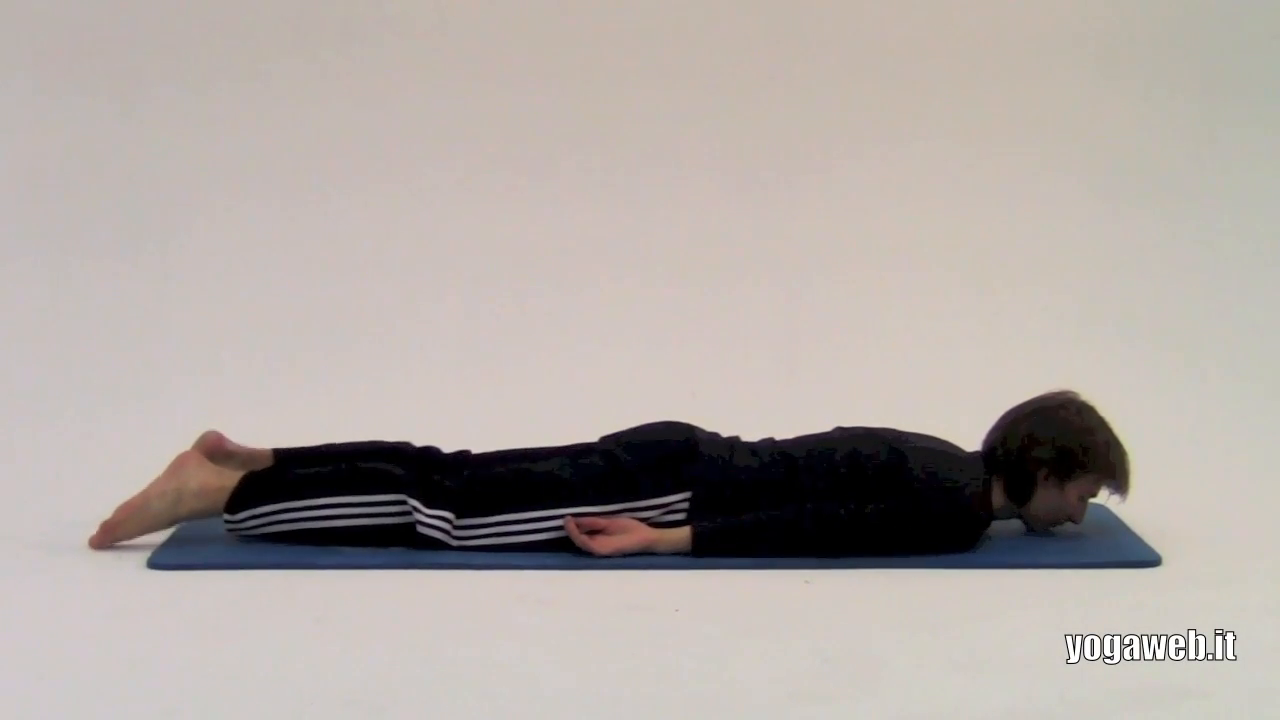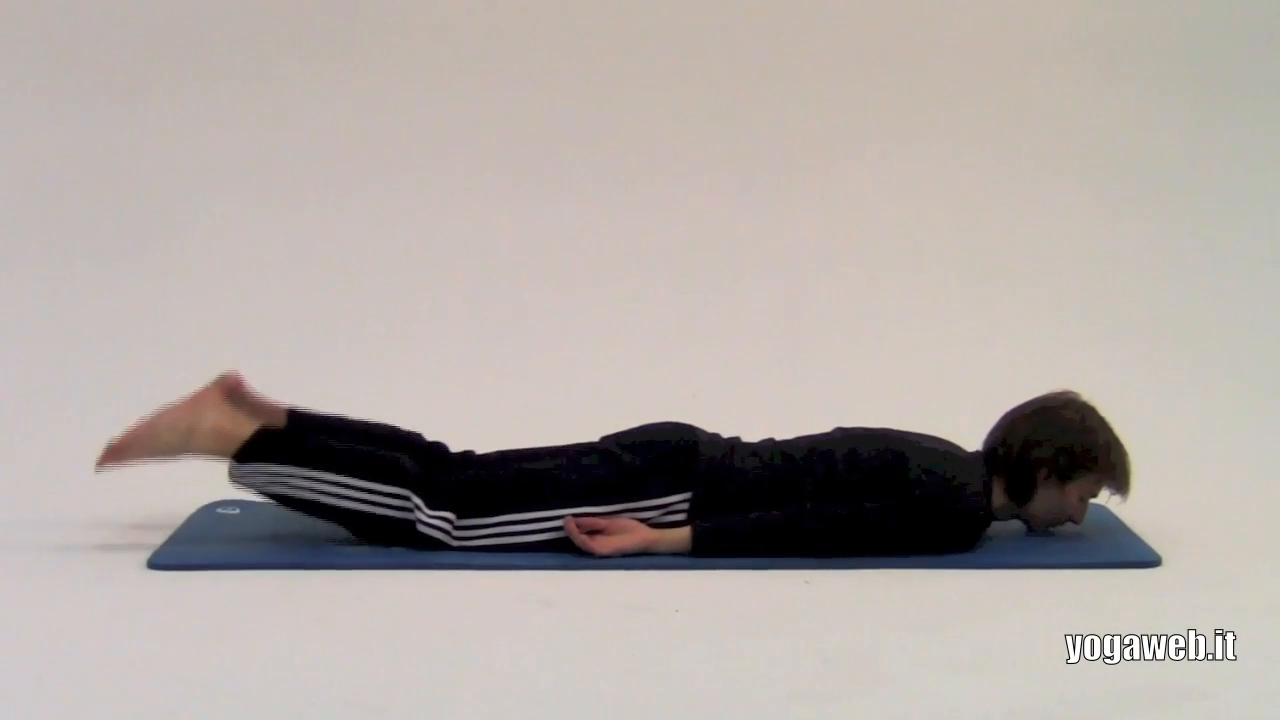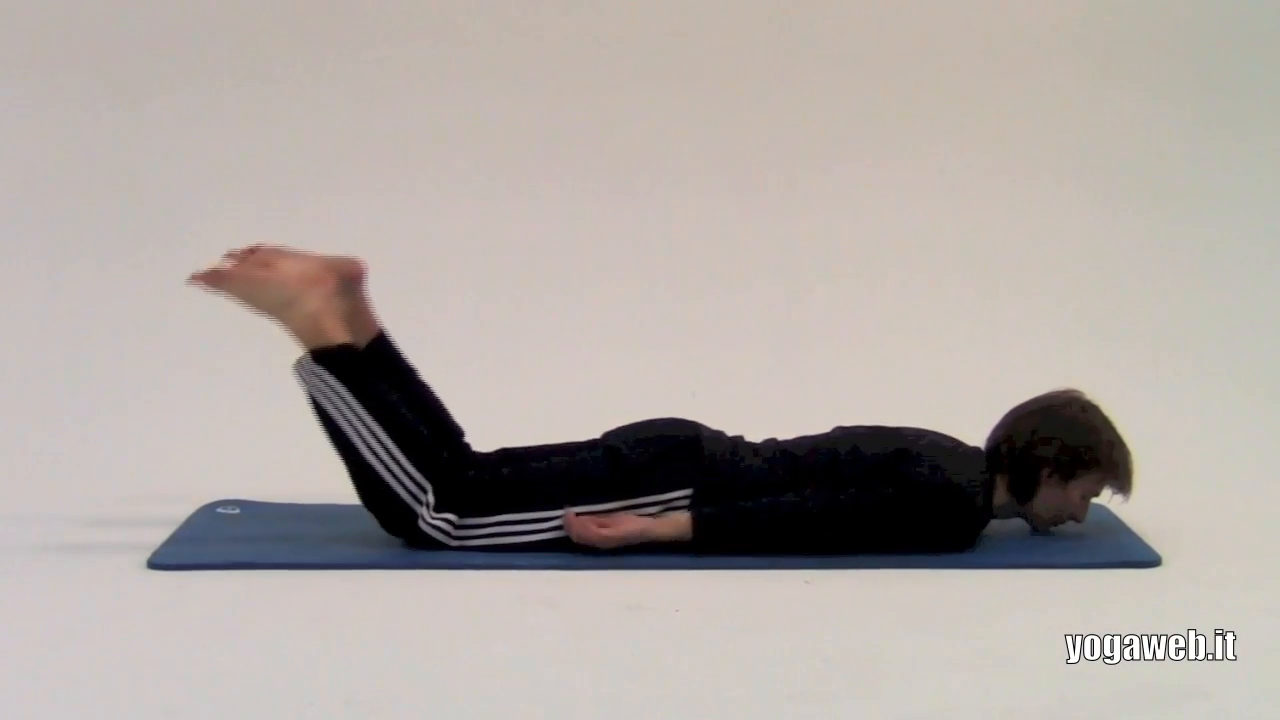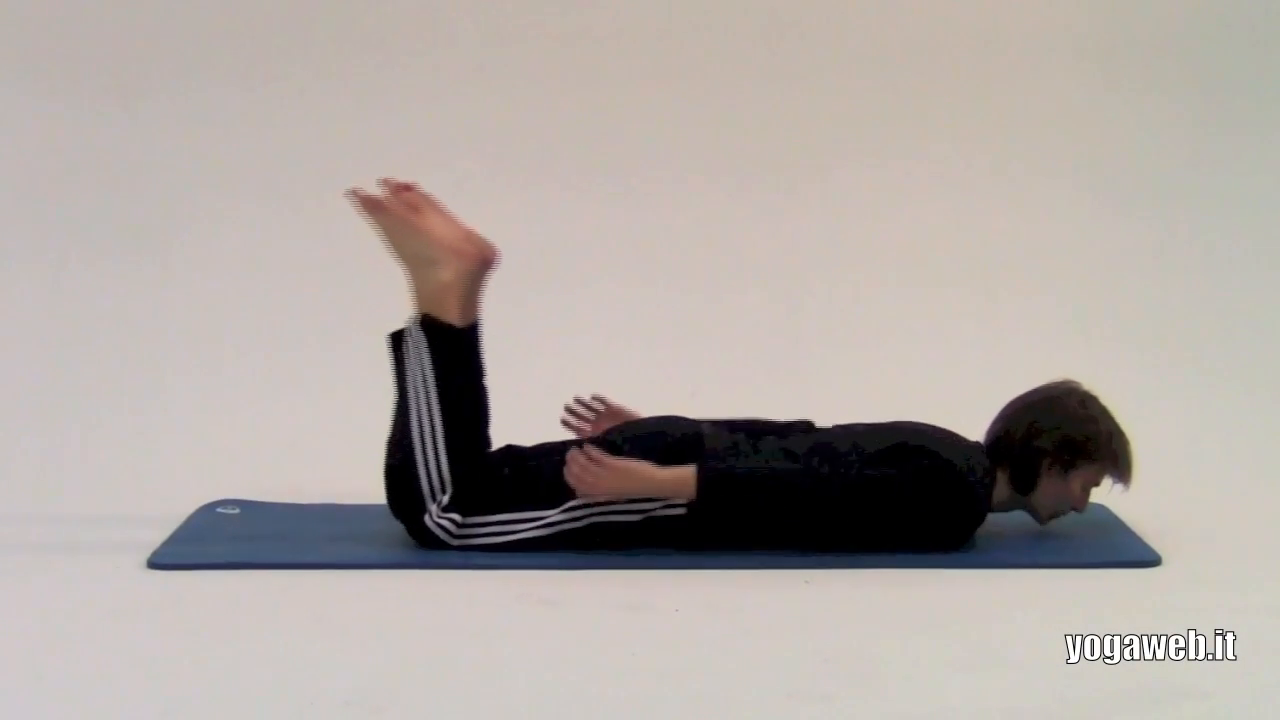
dt=0.5s
person 1, frame 1
left shoulder: (944, 464)
right shoulder: (959, 510)
right elbow: (807, 528)
right wrist: (671, 542)
left hip: (673, 460)
right hip: (672, 491)
left knee: (451, 478)
right knee: (444, 511)
left ankle: (249, 462)
right ankle: (219, 492)
person 1, frame 2
left shoulder: (946, 464)
right shoulder: (959, 513)
right elbow: (814, 528)
right wrist: (666, 541)
left hip: (672, 464)
right hip: (668, 492)
left knee: (445, 473)
right knee: (435, 512)
left ankle: (254, 415)
right ankle: (226, 433)
person 1, frame 3
left shoulder: (946, 462)
right shoulder: (956, 509)
right elbow: (808, 520)
right wrist: (660, 530)
left hip: (677, 458)
right hip: (673, 486)
left knee: (452, 471)
right knee: (437, 507)
left ankle: (344, 311)
right ankle: (319, 320)
person 1, frame 4
left shoulder: (947, 456)
right shoulder: (953, 503)
right elbow: (812, 496)
right wrist: (655, 483)
left hip: (675, 463)
right hip: (669, 489)
left knee: (451, 488)
right knee: (434, 507)
left ankle: (454, 283)
right ankle: (441, 288)
